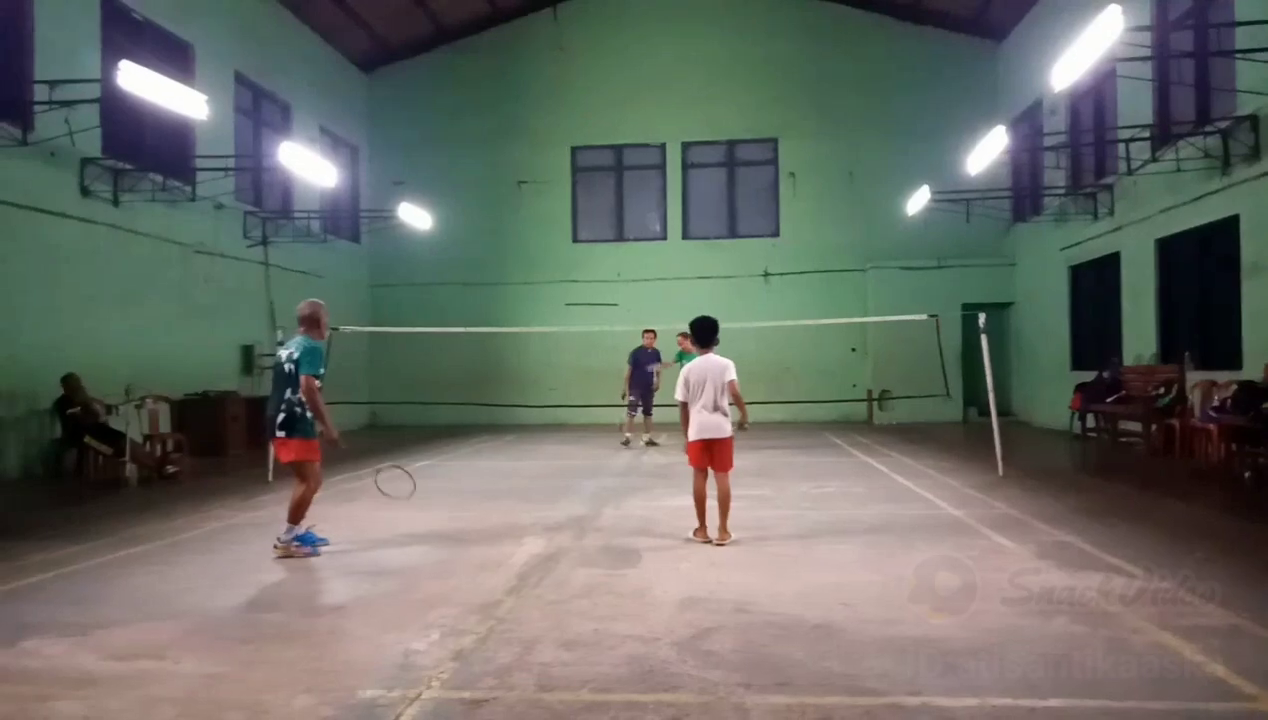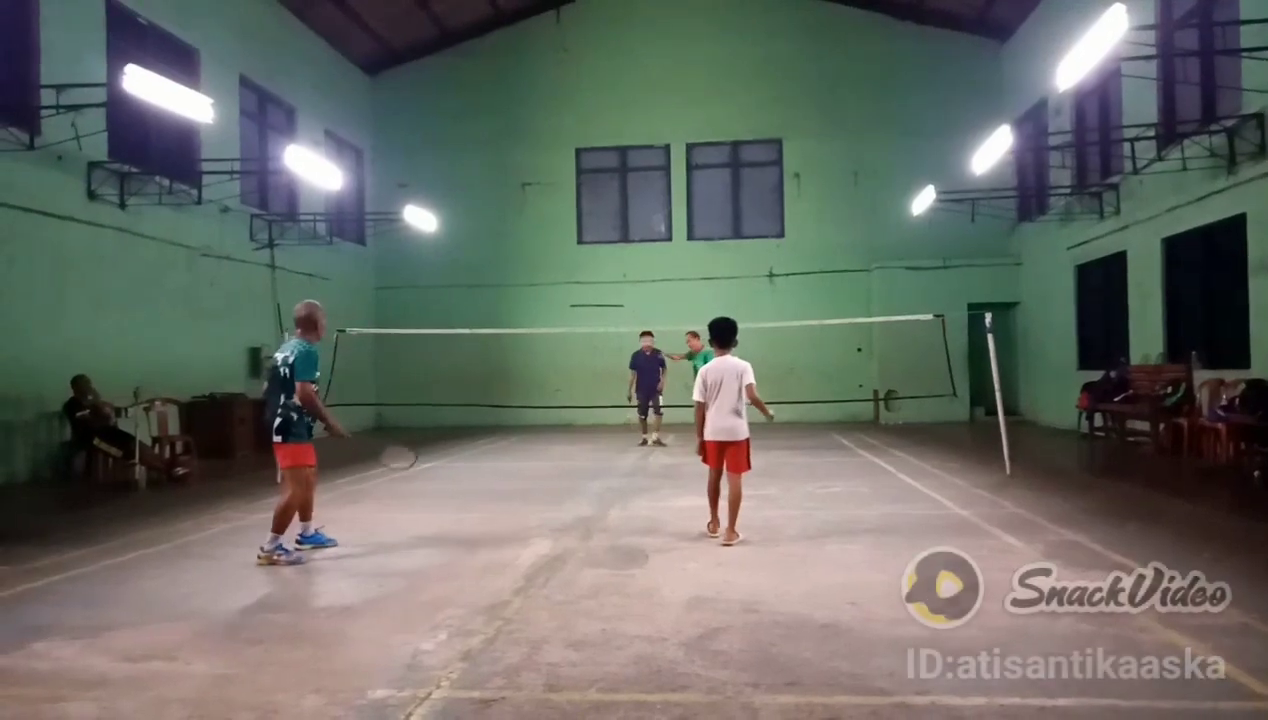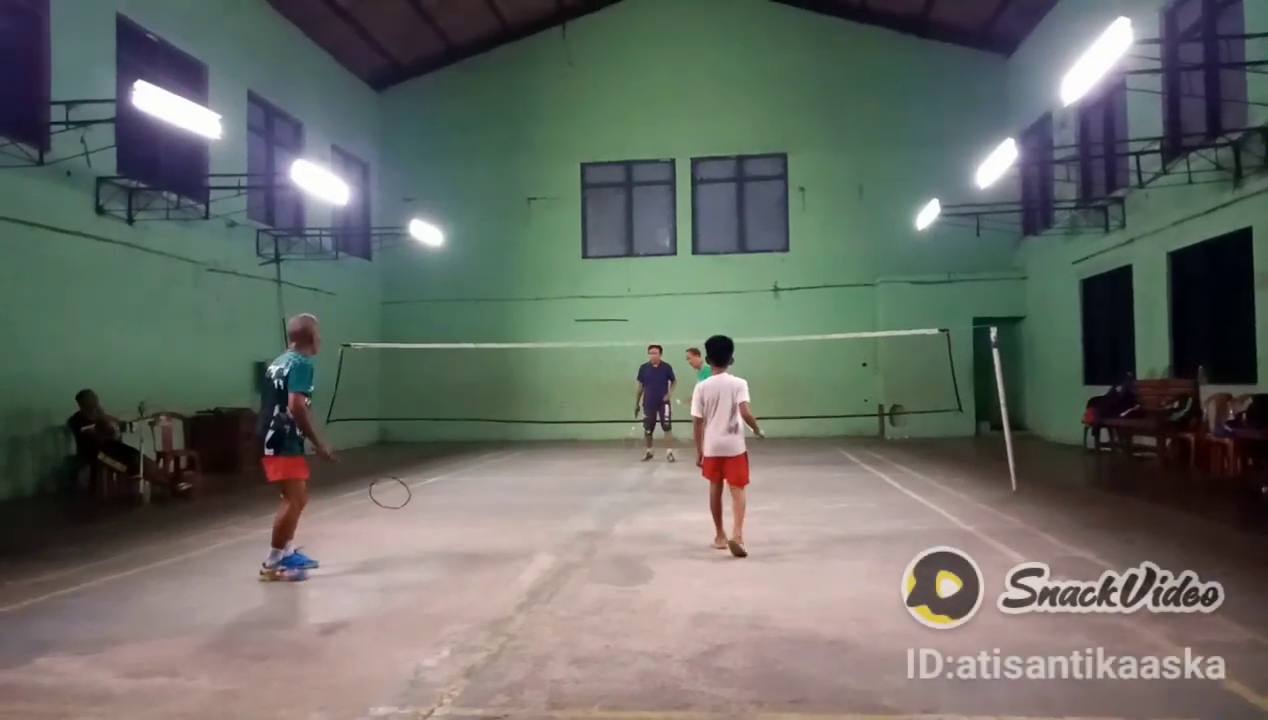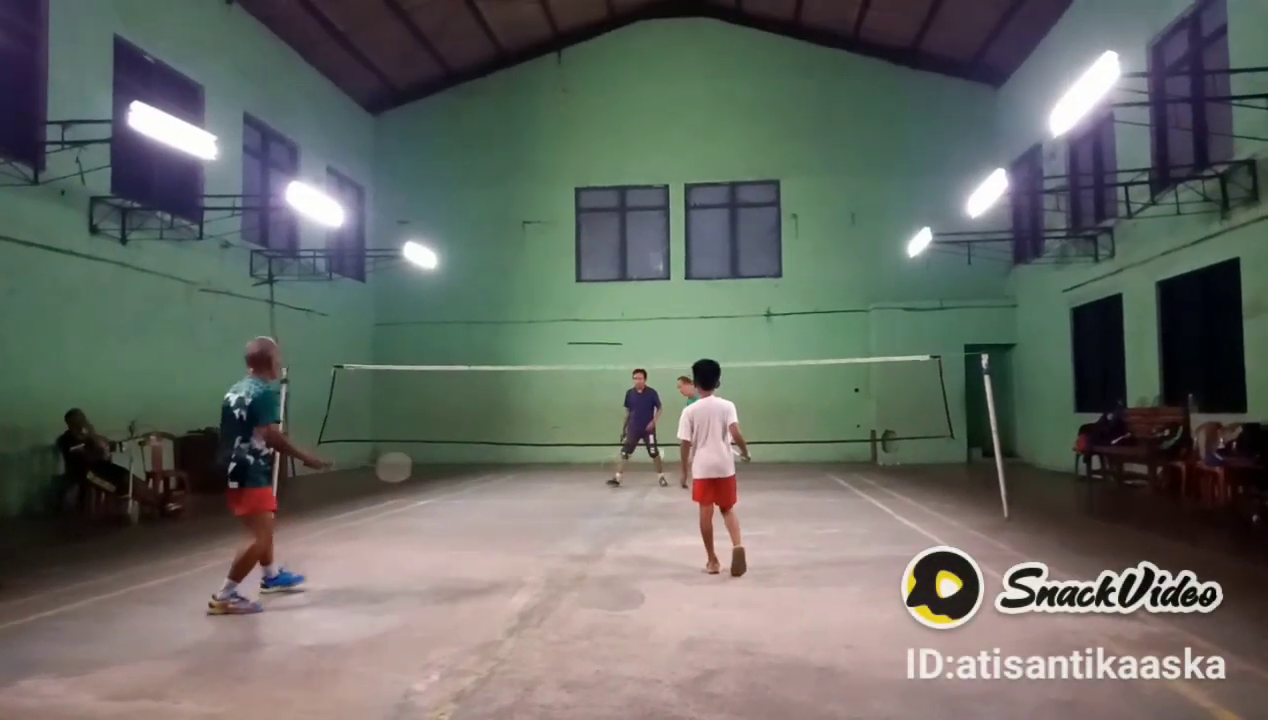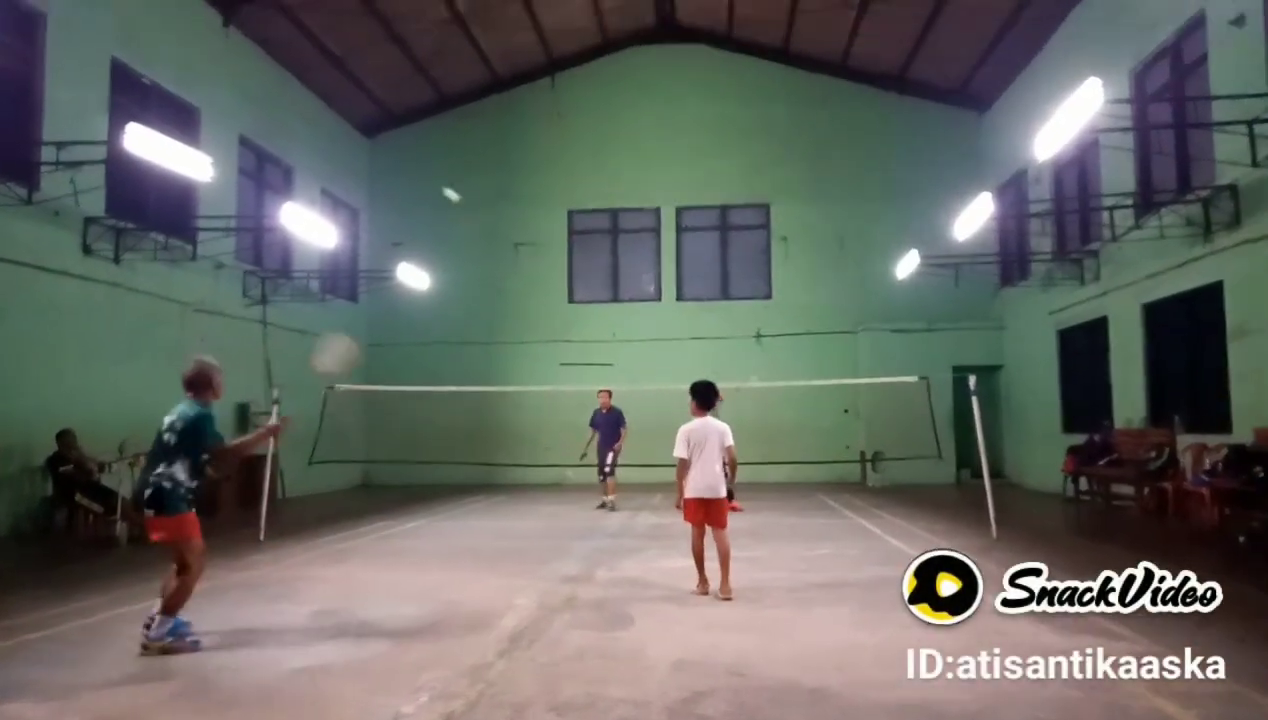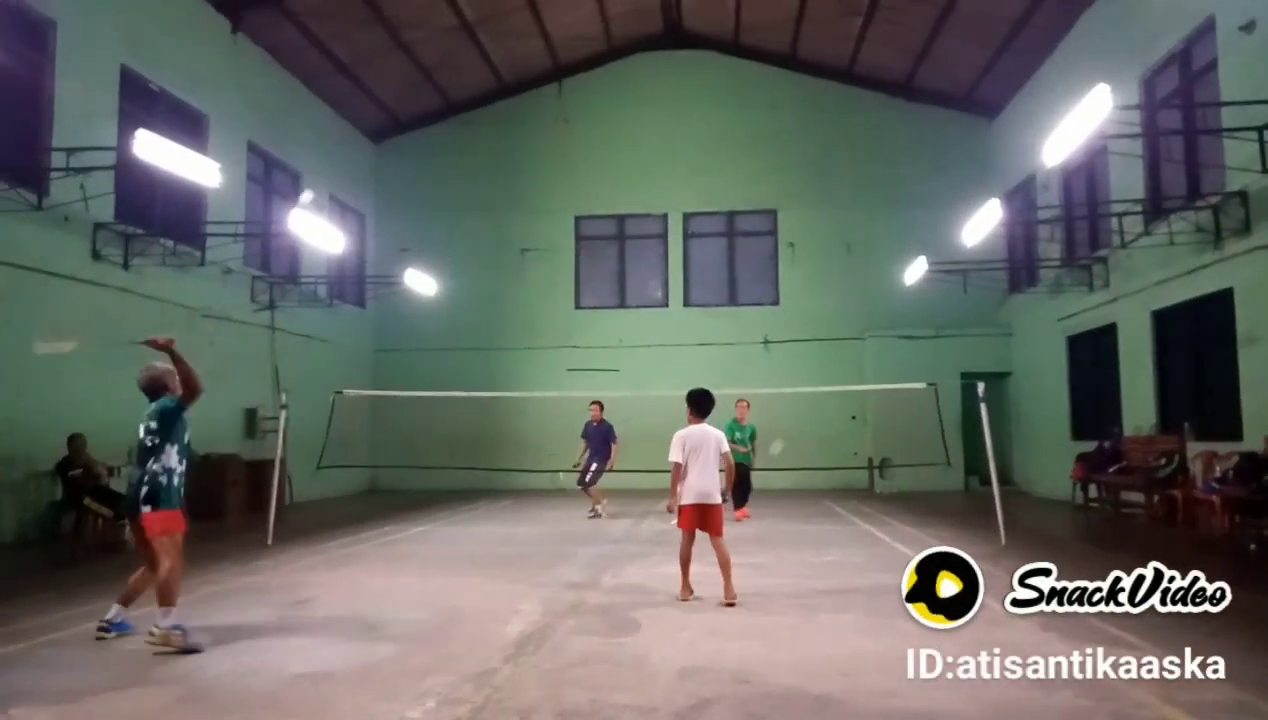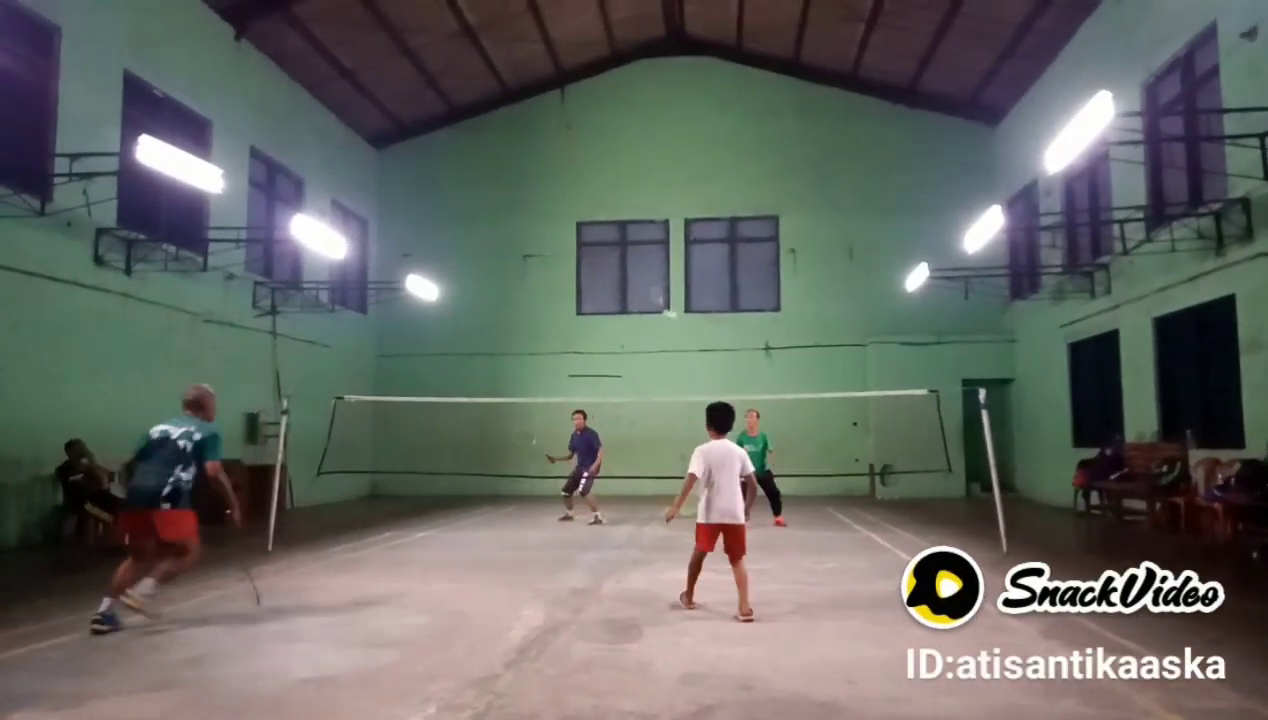
dt=0.5s
person 1, frame 1
left shoulder: (288, 348)
right shoulder: (312, 348)
right elbow: (308, 388)
right wrist: (327, 425)
left hip: (281, 422)
right hip: (296, 425)
left knee: (305, 478)
right knee: (312, 480)
left ankle: (298, 532)
right ankle: (286, 540)
person 1, frame 2
left shoulder: (285, 349)
right shoulder: (307, 351)
left elbow: (269, 389)
right elbow: (305, 394)
right wrist: (330, 423)
left hip: (283, 426)
right hip: (293, 430)
left knee: (309, 478)
right knee: (295, 488)
left ankle: (307, 533)
right ankle: (271, 548)
person 1, frame 3
left shoulder: (278, 363)
right shoulder: (302, 364)
right elbow: (297, 406)
right wrist: (318, 443)
left hip: (273, 440)
right hip: (285, 443)
left knee: (296, 498)
right knee: (294, 501)
left ankle: (287, 553)
right ankle: (272, 564)
person 1, frame 4
left shoulder: (235, 390)
right shoulder: (265, 393)
right elbow: (271, 435)
right wrist: (306, 458)
left hip: (233, 470)
right hip: (248, 473)
left knee: (265, 526)
right knee: (260, 536)
left ankle: (272, 575)
right ankle: (225, 596)
person 1, frame 5
left shoulder: (183, 411)
right shoulder: (199, 415)
right elbow: (222, 453)
right wrist: (264, 433)
left hip: (160, 495)
right hip: (169, 499)
left knee: (187, 561)
right knee: (192, 566)
left ankle: (159, 617)
right ankle: (158, 634)
person 1, frame 6
left shoulder: (158, 415)
right shoulder: (163, 410)
right elbow: (194, 389)
right wrist: (171, 352)
left hip: (142, 496)
right hip: (158, 498)
left knee: (153, 564)
right knee: (172, 560)
left ankle: (113, 620)
right ankle: (167, 627)
person 1, frame 7
left shoulder: (159, 429)
right shoulder: (208, 433)
left elbow: (132, 463)
right elbow: (214, 471)
left wrist: (136, 488)
right wrist: (234, 505)
left hip: (138, 495)
right hip: (169, 498)
left knee: (138, 557)
right knee: (189, 553)
left ankle: (106, 612)
right ankle: (144, 590)
person 2, frame 1
left shoulder: (688, 369)
right shoulder: (726, 364)
left elbow: (683, 407)
right elbow: (734, 392)
left wrist: (686, 435)
right wrist: (744, 416)
left hip: (698, 430)
right hip: (721, 429)
left knee: (700, 478)
right knee: (722, 478)
left ankle: (702, 530)
right ankle: (723, 531)
person 2, frame 2
left shoulder: (705, 370)
right shoulder: (743, 366)
left elbow: (699, 407)
right elbow: (752, 396)
left wrist: (699, 438)
right wrist: (767, 412)
left hip: (712, 432)
right hip: (736, 431)
left knee: (714, 476)
right knee: (734, 479)
left ankle: (714, 522)
right ankle: (730, 531)
person 2, frame 3
left shoulder: (702, 387)
right shoulder: (739, 384)
left elbow: (698, 422)
right elbow: (745, 414)
left wrist: (699, 450)
right wrist: (758, 431)
left hip: (712, 447)
right hip: (734, 446)
left knee: (716, 490)
right knee: (738, 491)
left ankle: (720, 535)
right ankle: (736, 534)
person 2, frame 4
left shoulder: (690, 411)
right shoulder: (727, 406)
left elbow: (685, 445)
right elbow: (736, 434)
left wrist: (684, 472)
right wrist: (745, 452)
left hip: (701, 469)
right hip: (725, 467)
left knee: (706, 513)
right knee: (728, 510)
left ankle: (712, 560)
right ankle: (737, 545)
person 2, frame 5
left shoulder: (686, 430)
right shoulder: (723, 428)
left elbow: (682, 464)
right elbow: (732, 458)
left wrist: (680, 493)
right wrist: (731, 478)
left hip: (694, 490)
right hip: (717, 489)
left knee: (697, 534)
right knee: (720, 534)
left ankle: (702, 581)
right ankle: (724, 584)
person 2, frame 6
left shoulder: (681, 436)
right shoulder: (718, 435)
left elbow: (676, 467)
right elbow: (730, 464)
left wrist: (672, 496)
right wrist: (728, 489)
left hip: (688, 496)
right hip: (712, 495)
left knee: (687, 540)
right knee: (718, 541)
left ankle: (685, 588)
right ankle: (728, 590)
person 2, frame 7
left shoulder: (703, 451)
right shoulder: (739, 452)
left elbow: (692, 479)
right elbow: (752, 484)
left wrist: (676, 506)
right wrist: (747, 508)
left hip: (709, 513)
right hip: (735, 513)
left knee: (699, 554)
right knee: (737, 560)
left ankle: (688, 596)
right ankle: (745, 606)
